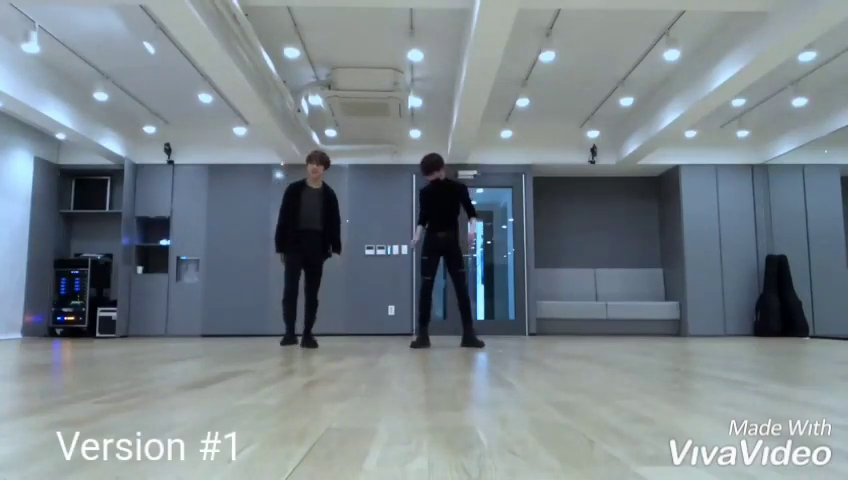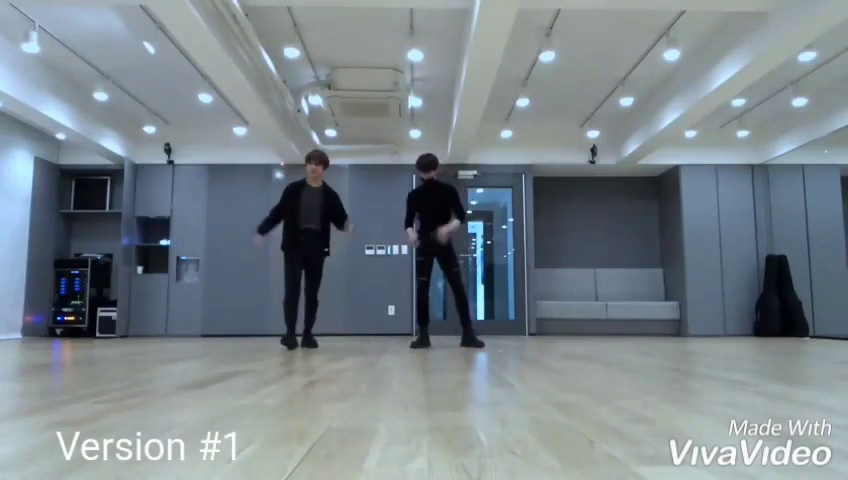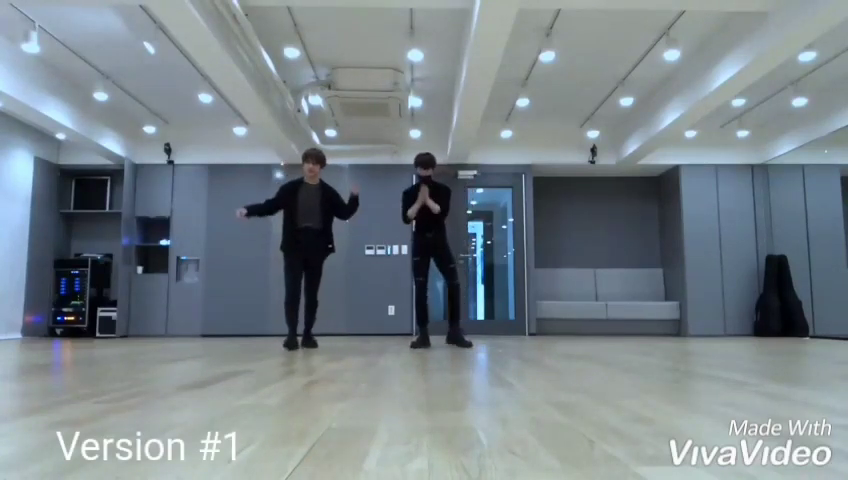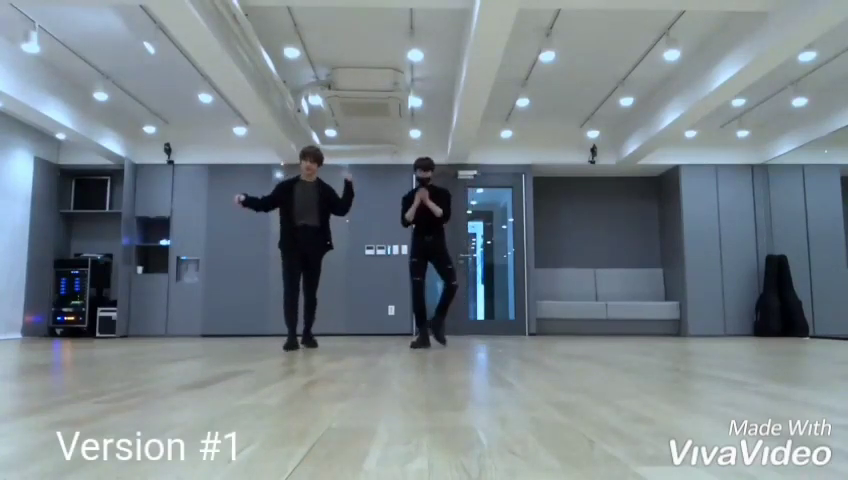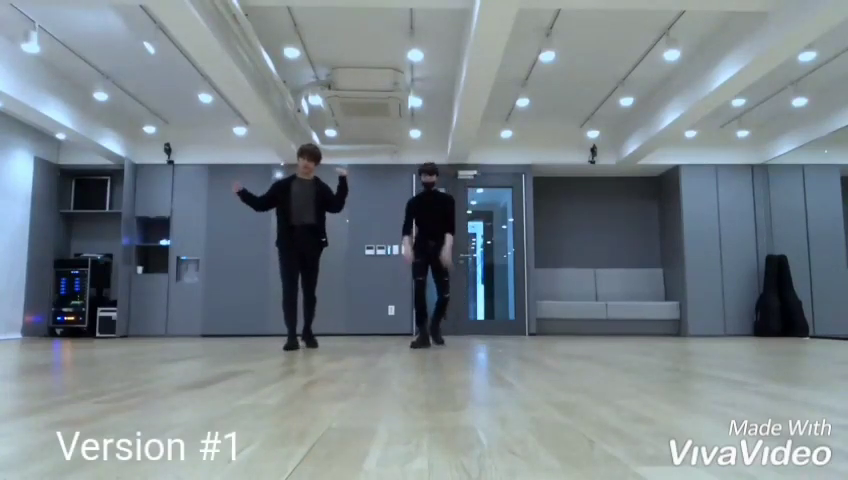
dt=0.2s
person 1, frame 1
left shoulder: (329, 195)
right shoulder: (294, 190)
left elbow: (334, 224)
right elbow: (283, 219)
left wrist: (336, 248)
right wrist: (280, 247)
left hip: (317, 247)
right hip: (294, 245)
left knee: (312, 293)
right knee: (290, 289)
left ankle: (307, 334)
right ankle: (289, 332)
person 1, frame 2
left shoulder: (329, 194)
right shoulder: (293, 189)
left elbow: (340, 218)
right elbow: (278, 212)
left wrist: (346, 225)
right wrist: (262, 230)
left hip: (317, 247)
right hip: (294, 245)
left knee: (312, 293)
right knee: (292, 290)
left ankle: (307, 334)
right ankle: (290, 332)
person 1, frame 3
left shoulder: (328, 192)
right shoulder: (290, 188)
left elbow: (343, 213)
right elbow: (270, 206)
left wrist: (354, 199)
right wrist: (248, 210)
left hip: (317, 245)
right hip: (293, 245)
left knee: (312, 293)
right knee: (292, 291)
left ankle: (307, 334)
right ankle: (291, 334)
person 1, frame 4
left shoulder: (325, 190)
right shoulder: (286, 187)
left elbow: (341, 209)
right elbow: (266, 204)
left wrist: (348, 187)
right wrist: (245, 200)
left hip: (315, 243)
right hip: (291, 243)
left knee: (310, 291)
right knee: (291, 290)
left ankle: (307, 333)
right ankle: (291, 335)
person 1, frame 5
left shoulder: (321, 188)
right shoulder: (283, 186)
left elbow: (336, 207)
right elbow: (262, 204)
left wrist: (343, 181)
right wrist: (242, 193)
left hip: (312, 242)
right hip: (289, 242)
left knee: (309, 290)
right knee: (289, 290)
left ankle: (307, 331)
right ankle: (291, 335)
person 2, frame 1
left shoulder: (458, 189)
right shoulder: (425, 192)
left elbow: (471, 212)
left wrist: (472, 228)
right wrist: (417, 235)
left hip: (451, 241)
right hip: (431, 241)
left knee: (461, 287)
right knee: (426, 287)
left ankle: (468, 334)
right ankle: (423, 334)
person 2, frame 2
left shoulder: (448, 191)
right shoulder: (414, 195)
left elbow: (460, 216)
right elbow: (409, 221)
left wrist: (447, 228)
right wrist: (412, 234)
left hip: (444, 242)
right hip: (424, 243)
left knee: (458, 287)
right knee: (422, 288)
left ankle: (468, 334)
right ankle: (423, 334)
person 2, frame 3
left shoulder: (443, 190)
right shoulder: (409, 193)
left elbow: (443, 212)
right elbow: (406, 218)
left wrist: (427, 199)
right wrist: (419, 201)
left hip: (439, 240)
right hip: (420, 241)
left knee: (454, 283)
right knee: (420, 288)
left ankle: (454, 331)
right ankle: (423, 334)
person 2, frame 4
left shoulder: (442, 194)
right shoulder: (409, 197)
left elbow: (445, 217)
right elbow: (405, 222)
left wrist: (428, 202)
right wrist: (416, 203)
left hip: (438, 243)
right hip: (418, 244)
left knee: (452, 283)
right knee: (417, 289)
left ankle: (437, 322)
right ankle: (423, 334)
person 2, frame 5
left shoulder: (447, 200)
right shoulder: (413, 202)
left elbow: (450, 228)
right elbow: (406, 229)
left wrist: (447, 249)
right wrist: (407, 248)
left hip: (439, 249)
right hip: (420, 249)
left knee: (444, 294)
right knee: (419, 289)
left ankle: (434, 326)
right ankle: (423, 334)
